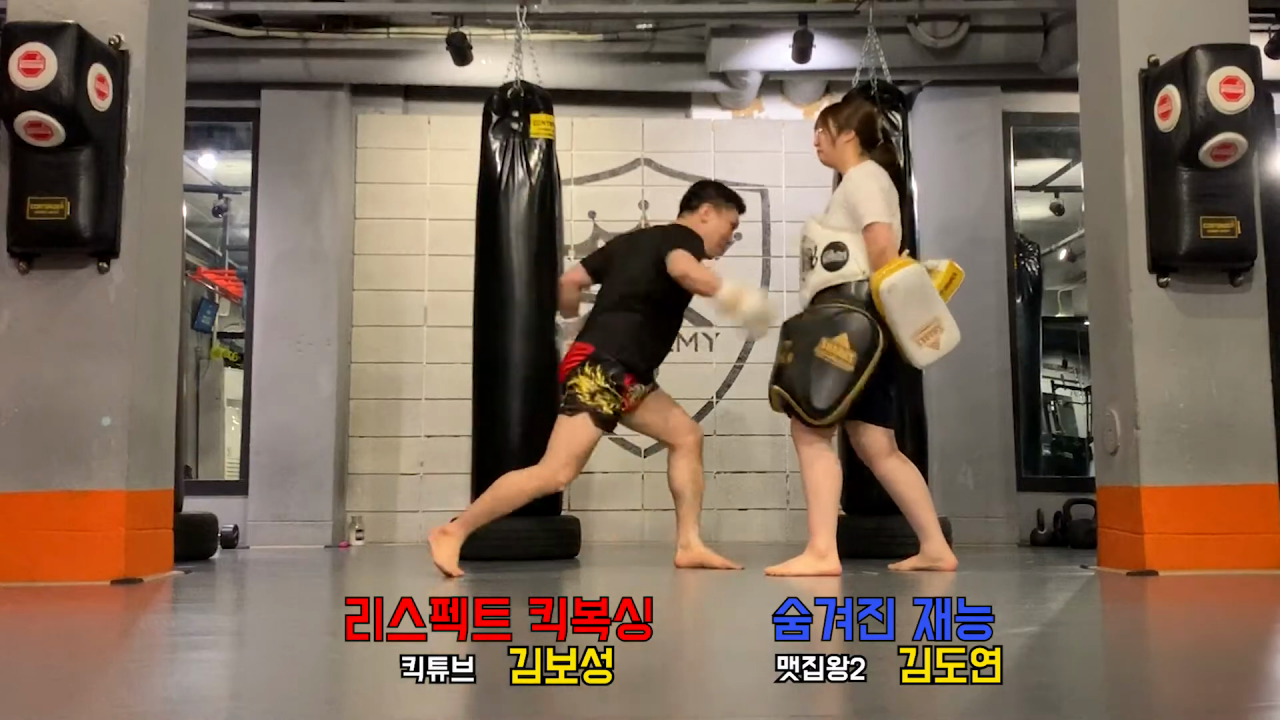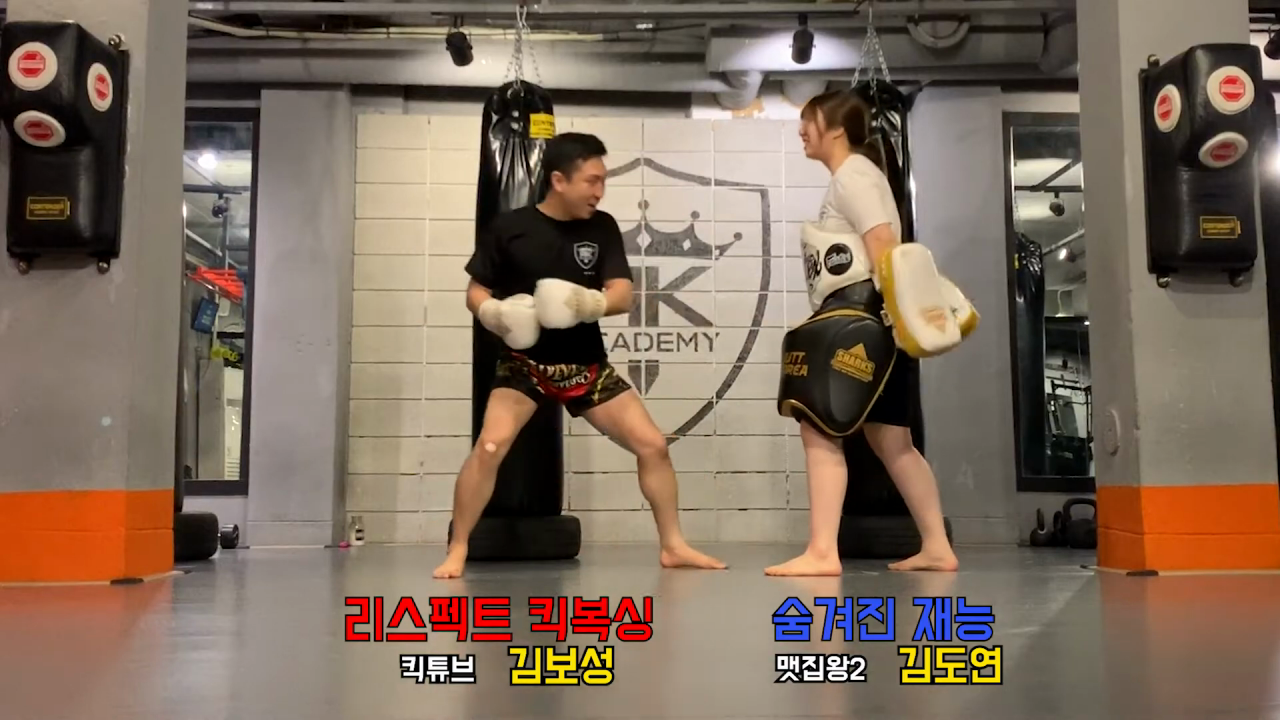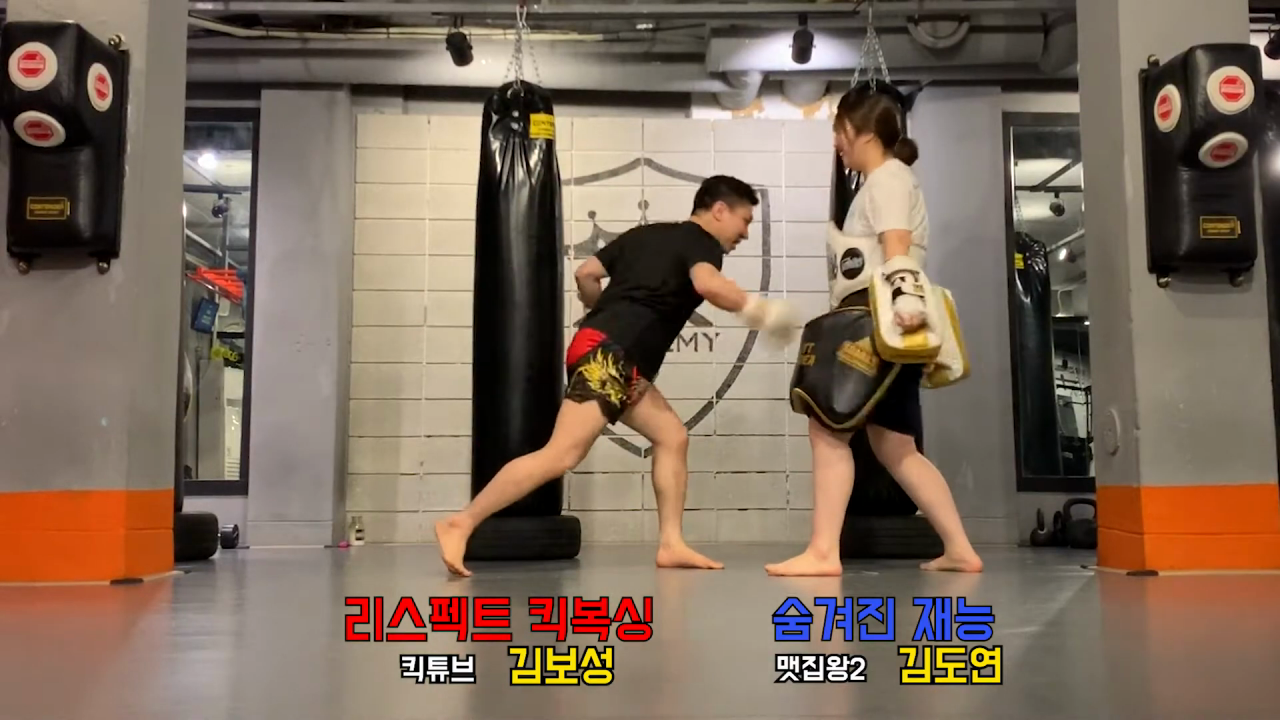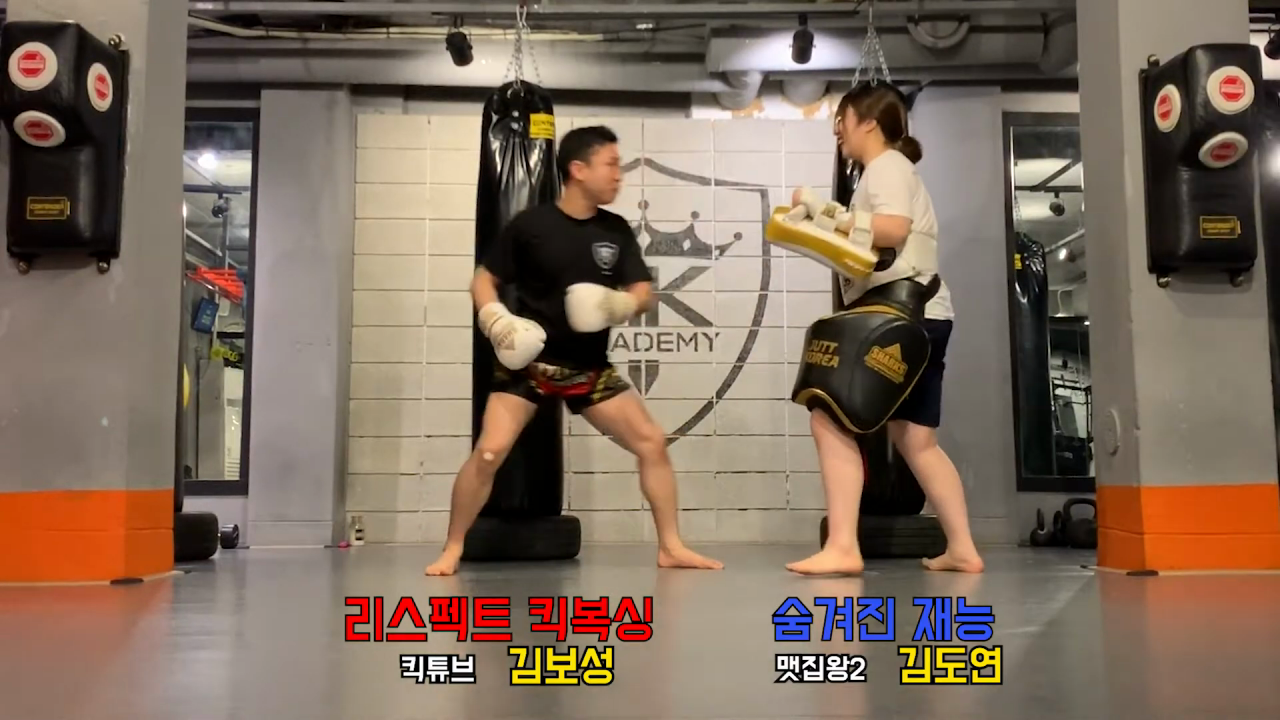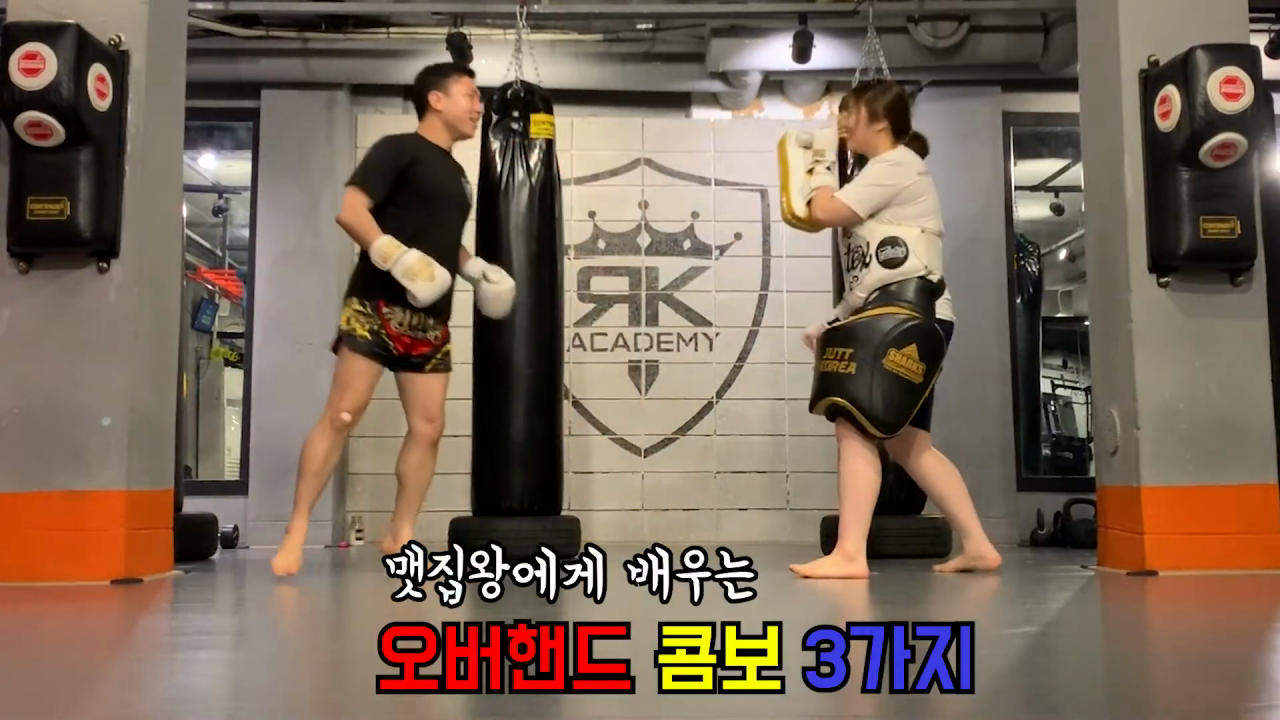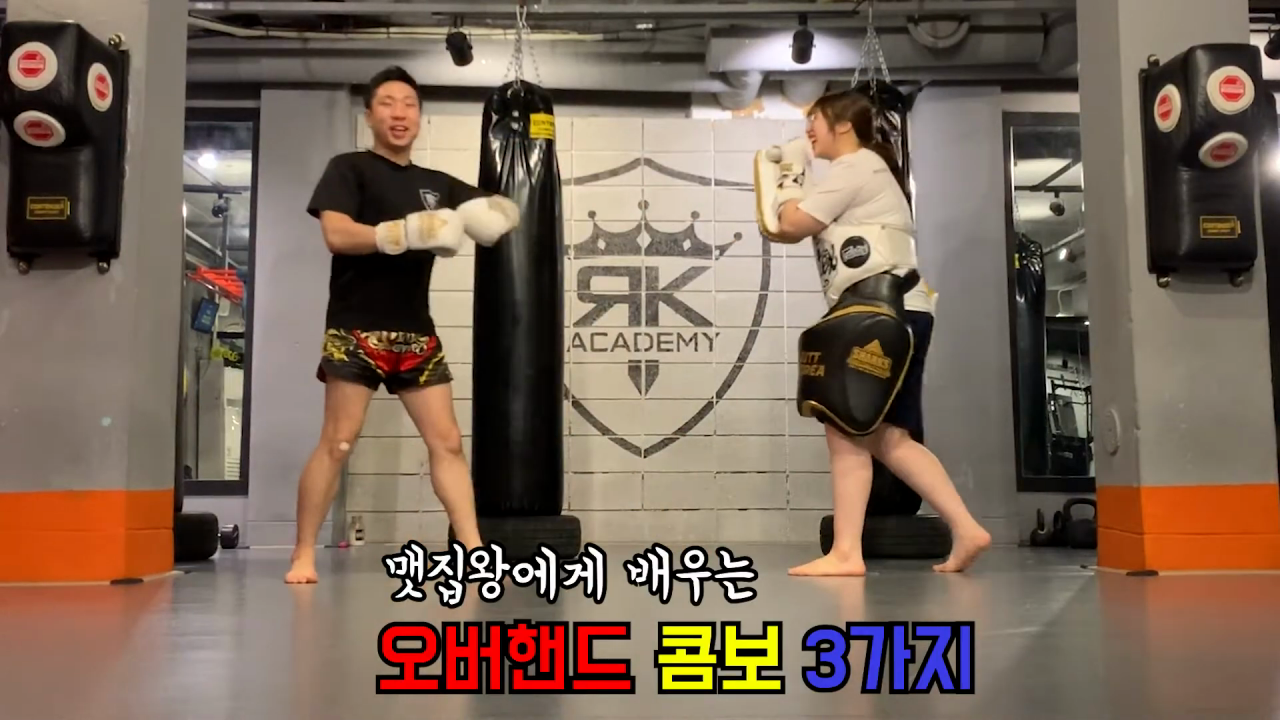
dt=0.7s
person 1, frame 1
left shoulder: (862, 178)
right shoulder: (863, 182)
left elbow: (882, 247)
right elbow: (877, 252)
left wrist: (888, 313)
left hip: (852, 321)
right hip: (846, 324)
left knee: (810, 426)
right knee: (876, 447)
left ankle: (822, 551)
right ankle: (935, 547)
person 1, frame 2
left shoulder: (850, 175)
right shoulder: (854, 176)
left elbow: (882, 247)
left hip: (863, 321)
right hip: (869, 324)
left knee: (819, 429)
right knee: (889, 440)
left ankle: (822, 553)
right ankle: (937, 549)
person 1, frame 3
left shoulder: (888, 178)
right shoulder: (881, 183)
left elbow: (897, 245)
left wrist: (906, 300)
left knee: (827, 427)
right knee: (895, 449)
left ankle: (823, 552)
right ankle: (960, 550)
person 1, frame 4
left shoulder: (887, 165)
right shoulder: (883, 171)
left elbow: (892, 230)
right hip: (918, 320)
left knee: (831, 420)
right knee: (916, 440)
left ankle: (842, 546)
right ankle: (962, 549)
person 1, frame 5
left shoulder: (894, 167)
right shoulder: (893, 170)
left elbow: (825, 211)
right elbow: (874, 268)
left wrist: (818, 163)
right wrist: (835, 319)
left knee: (856, 428)
right knee: (906, 441)
left ankle: (849, 555)
right ankle: (978, 546)
person 1, frame 6
left shoulder: (852, 168)
right shoulder: (870, 171)
left elbow: (790, 224)
left wrist: (789, 177)
left hip: (883, 316)
right hip: (894, 316)
left knee: (846, 431)
right knee: (889, 440)
left ankle: (846, 552)
right ankle: (965, 530)
person 2, frame 1
left shoulder: (631, 241)
right shoulder: (680, 238)
left elbow: (571, 280)
right elbow: (683, 269)
left wrist: (572, 315)
right wrist: (735, 297)
left hip: (626, 378)
right hip: (602, 370)
left knee: (688, 437)
right knee: (554, 476)
left ankle: (691, 546)
right ankle: (453, 533)
person 2, frame 2
left shoulder: (602, 228)
right shoulder: (509, 228)
left elbow: (621, 294)
right elbow: (476, 292)
left wrist: (583, 302)
right wrist: (497, 315)
left hip: (587, 366)
right hip: (525, 362)
left knee: (653, 445)
right knee: (491, 446)
left ankle: (674, 546)
right ankle: (457, 551)
person 2, frame 3
left shoulder: (647, 234)
right shoulder: (702, 242)
left elbow: (586, 273)
right elbow: (708, 285)
left wrist: (598, 311)
right wrist: (764, 311)
left hip: (628, 363)
right hip: (612, 356)
left knee: (673, 438)
right knee: (561, 456)
left ankle: (673, 545)
right ankle: (460, 525)
person 2, frame 4
left shoulder: (615, 231)
right shoulder: (530, 225)
left elbow: (641, 293)
right elbow: (482, 281)
left wrist: (613, 303)
right wrist: (498, 321)
left hip: (590, 368)
right hip: (529, 364)
left knee: (652, 443)
right knee: (489, 452)
left ankle: (671, 546)
right ankle: (453, 548)
person 2, frame 5
left shoulder: (455, 174)
right shoulder: (397, 150)
right elbow: (349, 210)
left wrist: (479, 270)
right wrist: (400, 259)
left hip: (429, 317)
right hip: (376, 305)
left knee: (428, 427)
right knee: (342, 414)
left ankle: (402, 536)
right ankle: (296, 534)
person 2, frame 6
left shoulder: (435, 184)
right shoulder: (348, 169)
left elbow: (502, 211)
right elbow: (337, 234)
left wrist: (490, 217)
right wrist: (407, 232)
left hip: (416, 334)
right hip: (357, 331)
left knee: (447, 441)
right knee: (338, 442)
left ankle: (473, 551)
right ankle: (304, 555)
